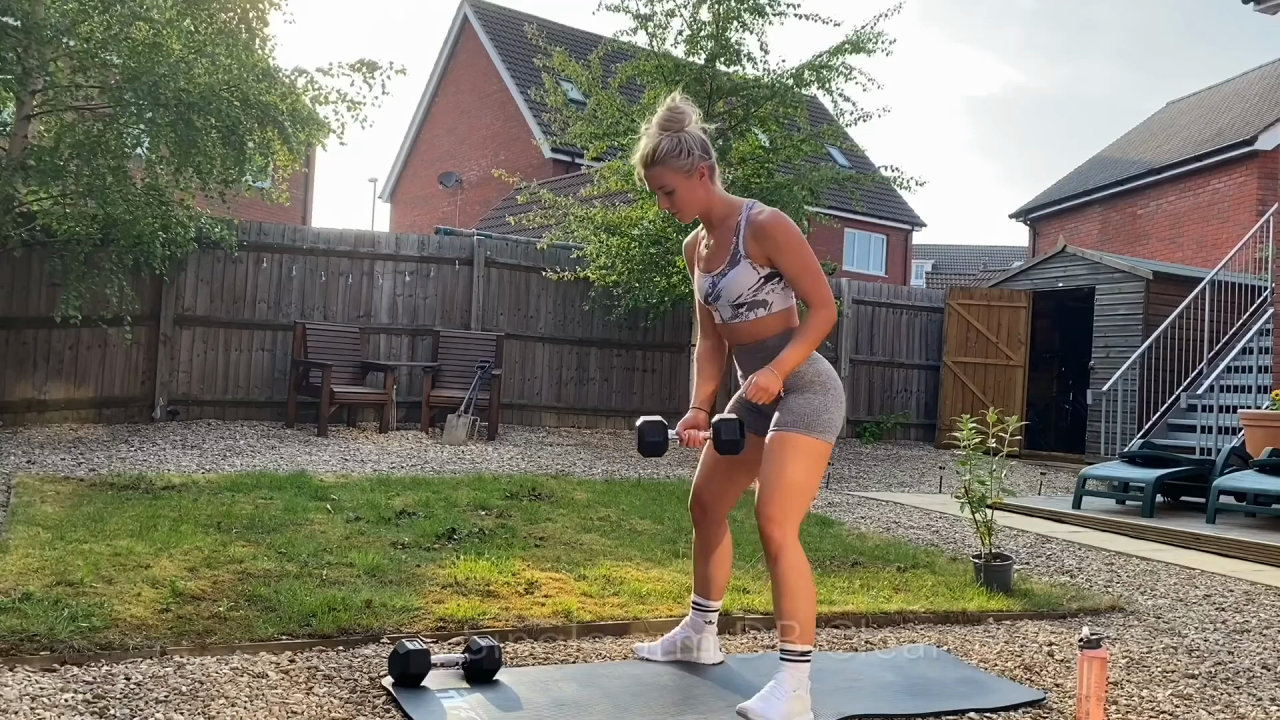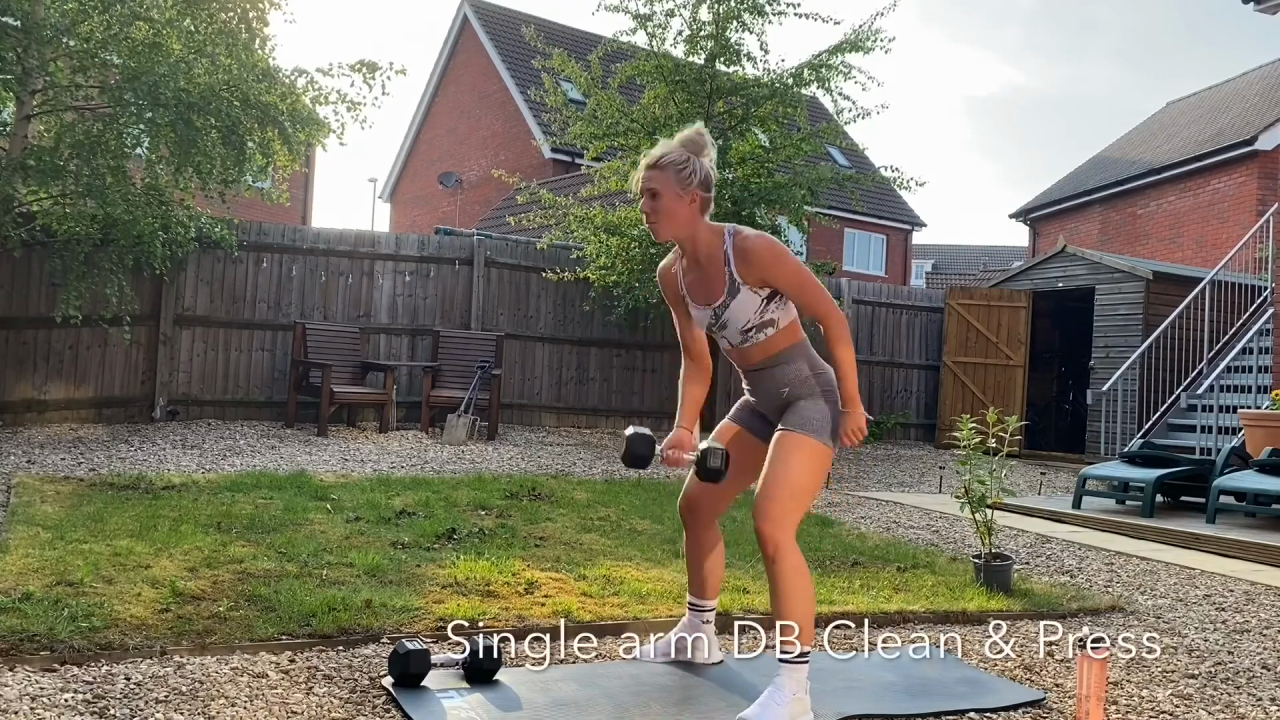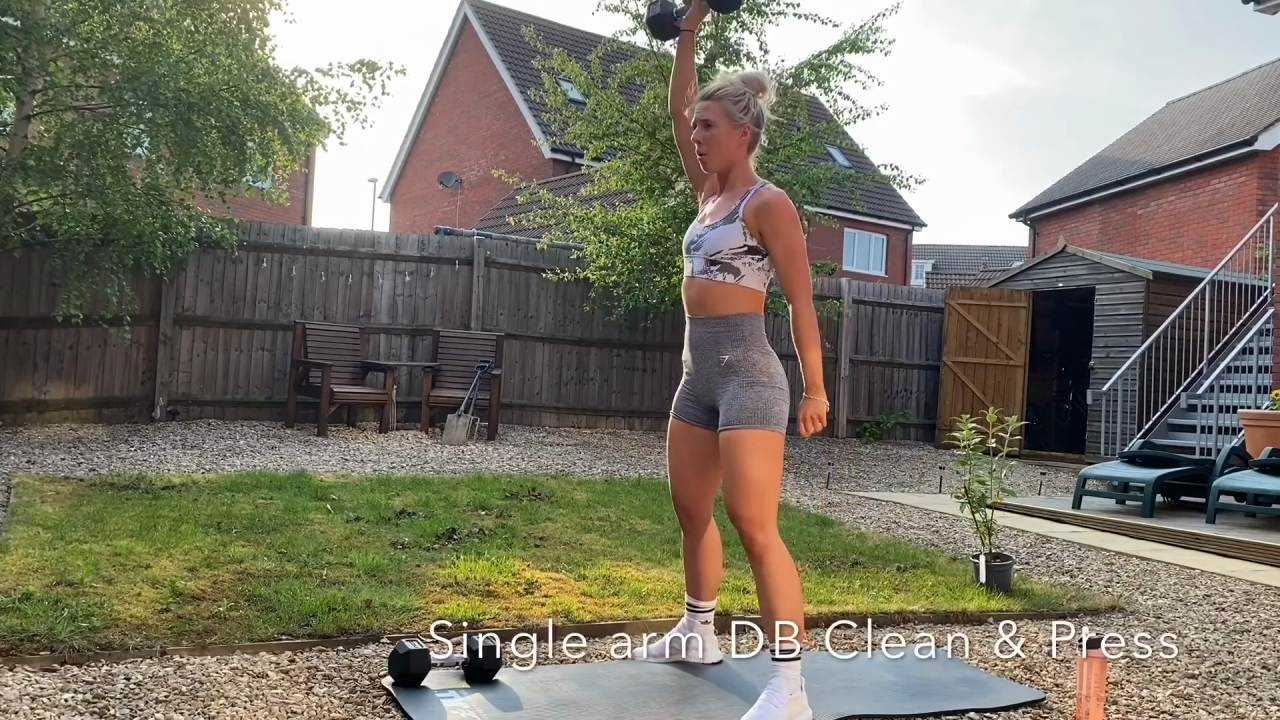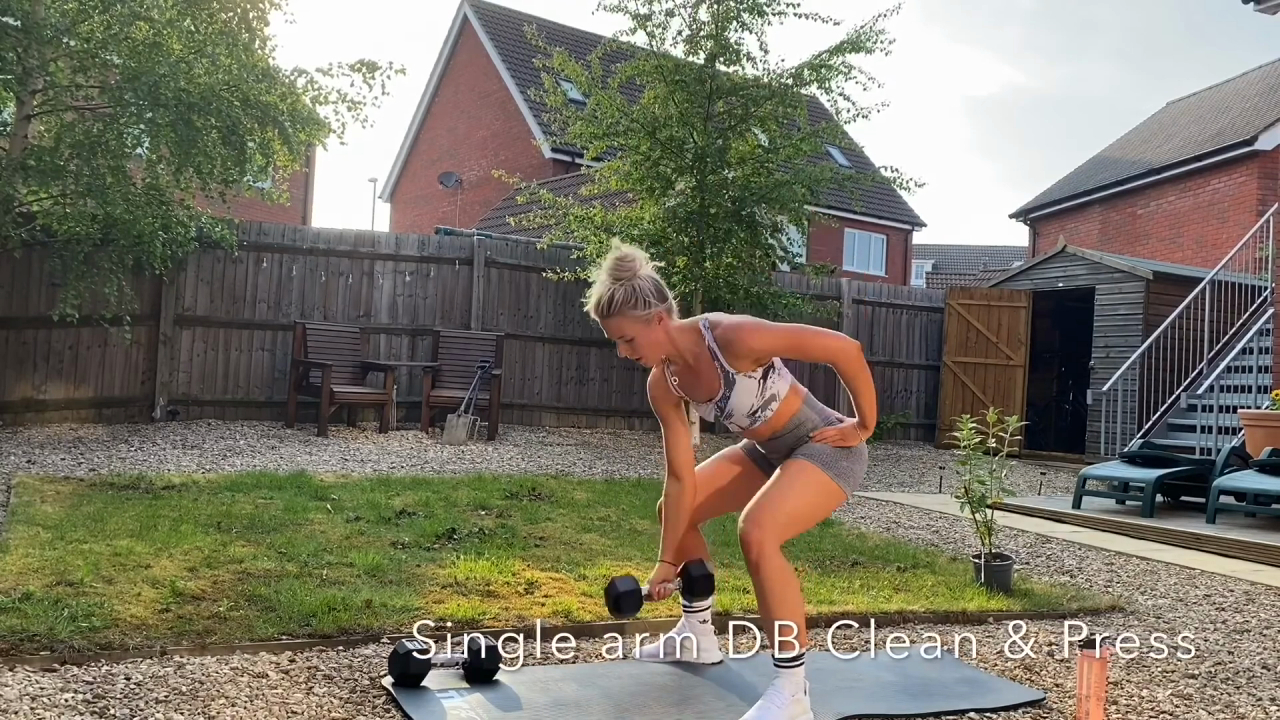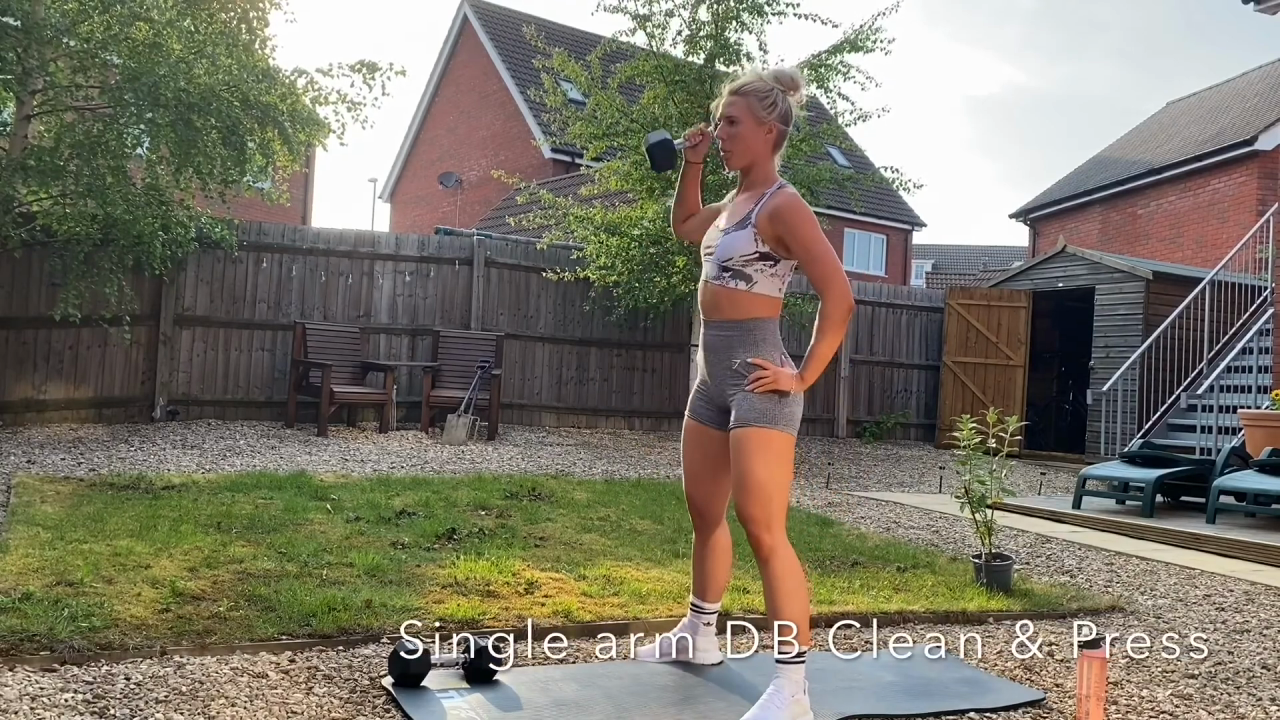
dt=1s
person 1, frame 1
left shoulder: (764, 225)
right shoulder: (696, 247)
left elbow: (824, 308)
right elbow: (710, 338)
left wrist: (777, 371)
right wrist: (698, 409)
left hip: (804, 389)
right hip: (755, 395)
left knee: (775, 525)
right knee: (706, 505)
right ankle: (700, 635)
person 1, frame 2
left shoulder: (753, 249)
right shoulder: (672, 275)
left elbow: (832, 318)
right elbow: (695, 364)
left wrist: (850, 401)
right wrist: (684, 429)
left hip: (807, 394)
right hip: (758, 400)
left knee: (771, 528)
right knee: (695, 508)
right ankle: (698, 633)
person 1, frame 3
left shoulder: (768, 204)
right shoulder: (711, 190)
left elbow: (803, 302)
right elbow: (677, 109)
left wrist: (815, 389)
left hip: (748, 374)
right hip: (698, 374)
left knee: (754, 526)
right knee: (690, 509)
right ankle: (698, 633)
person 1, frame 4
left shoulder: (732, 337)
right shoulder: (661, 385)
left elbow: (845, 349)
right elbow: (680, 476)
left wrist: (865, 425)
right wrist: (666, 564)
left hip: (832, 450)
right hip: (771, 452)
left knee: (757, 531)
right knee: (680, 509)
right ankle: (699, 632)
person 1, frame 5
left shoulder: (784, 205)
right shoulder: (734, 201)
left elbow: (839, 297)
right elbow: (686, 229)
left wrist: (805, 377)
right wrist: (691, 163)
left hip: (757, 380)
right hip: (712, 374)
left knee: (762, 529)
right knee: (704, 513)
right ankle: (700, 636)
